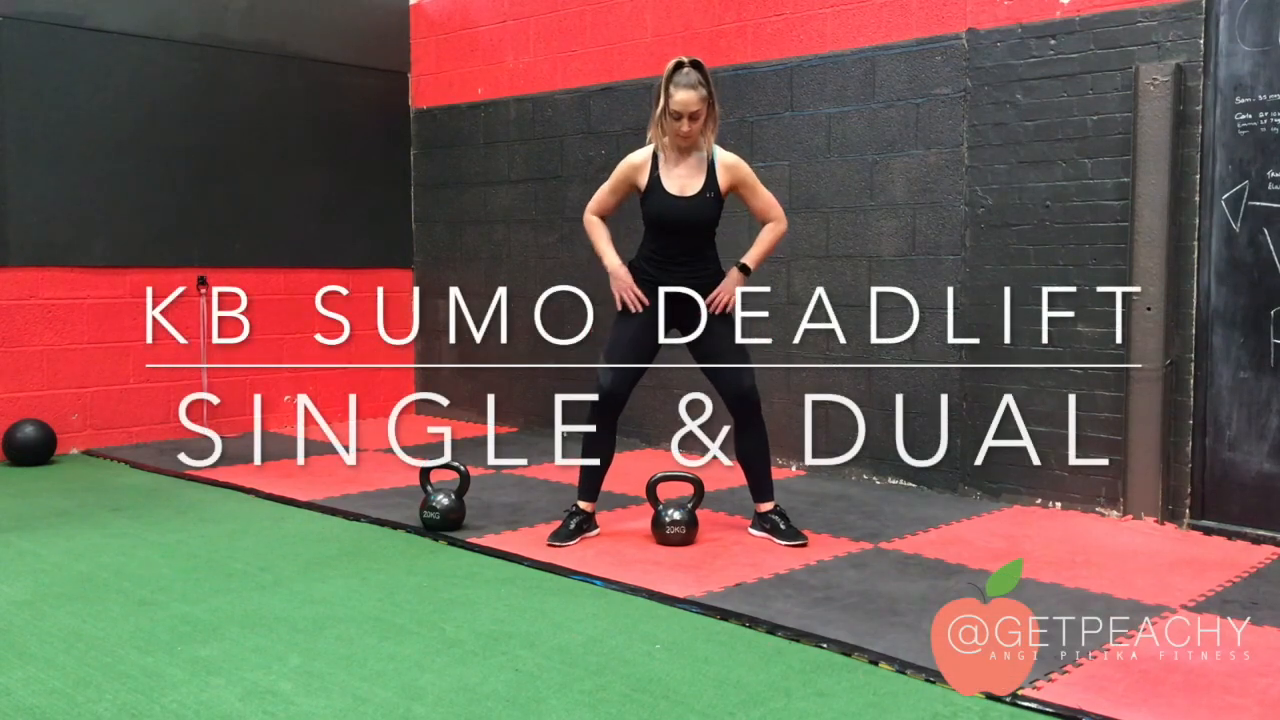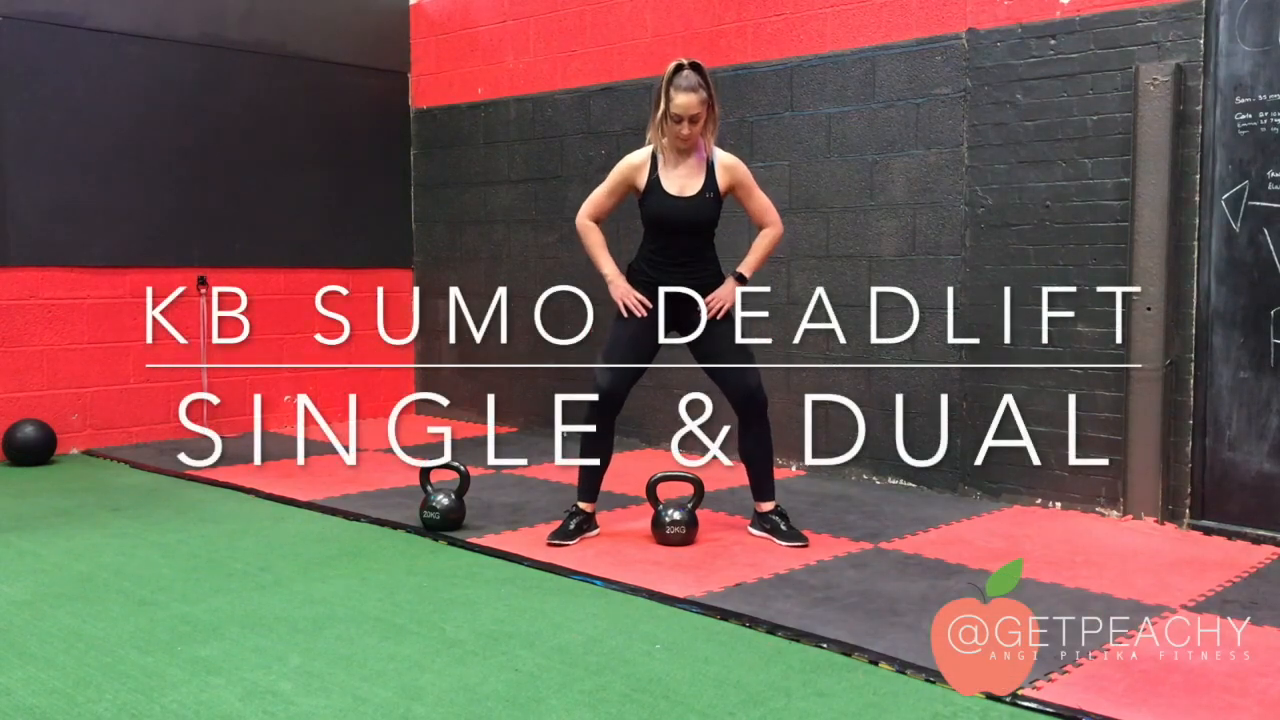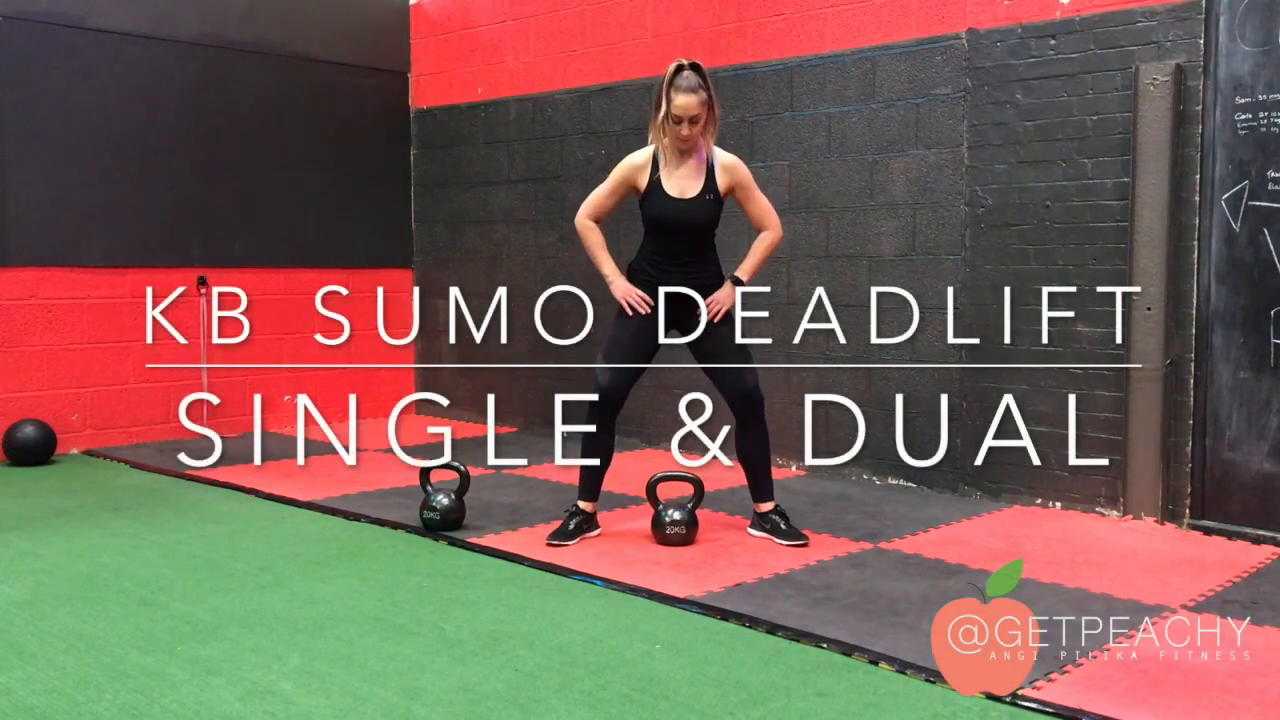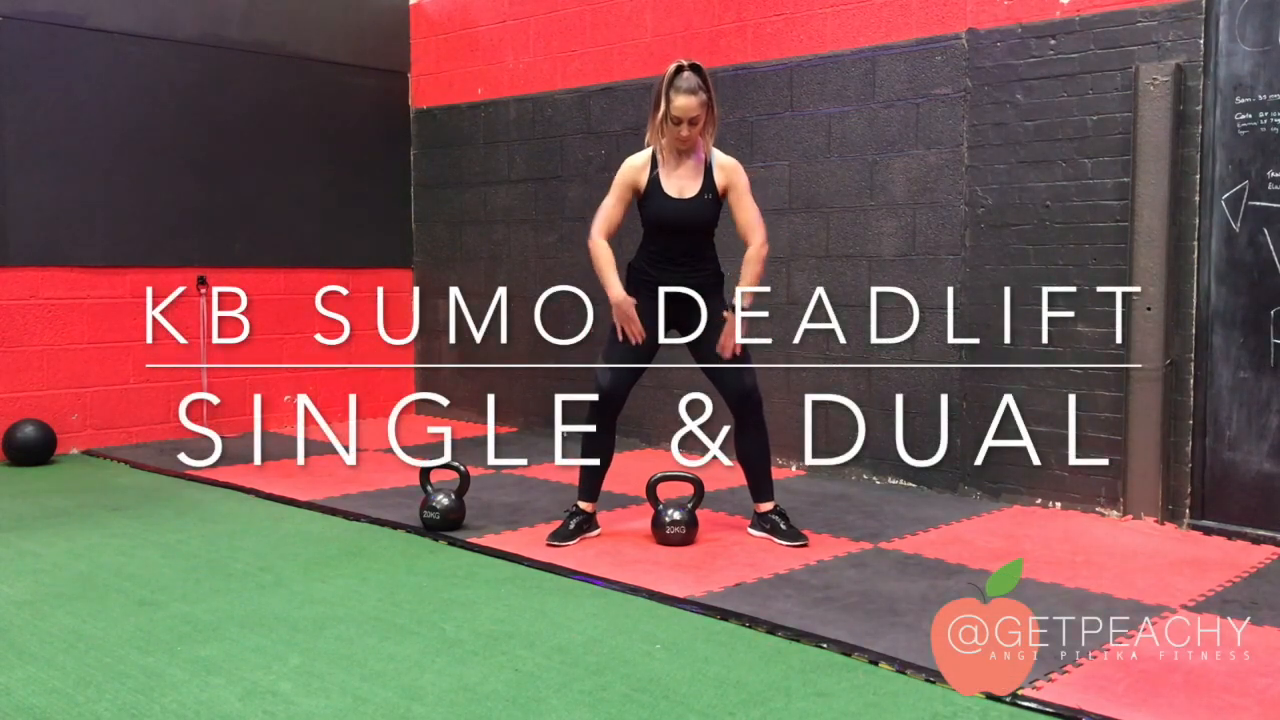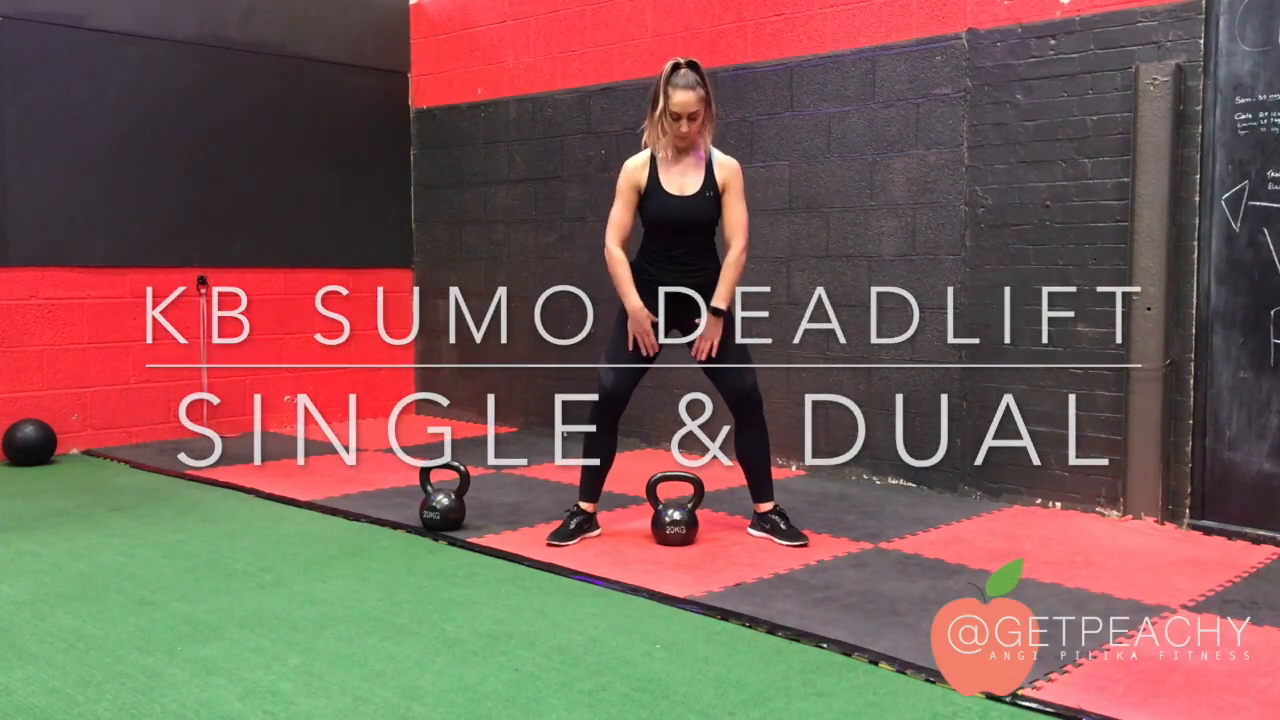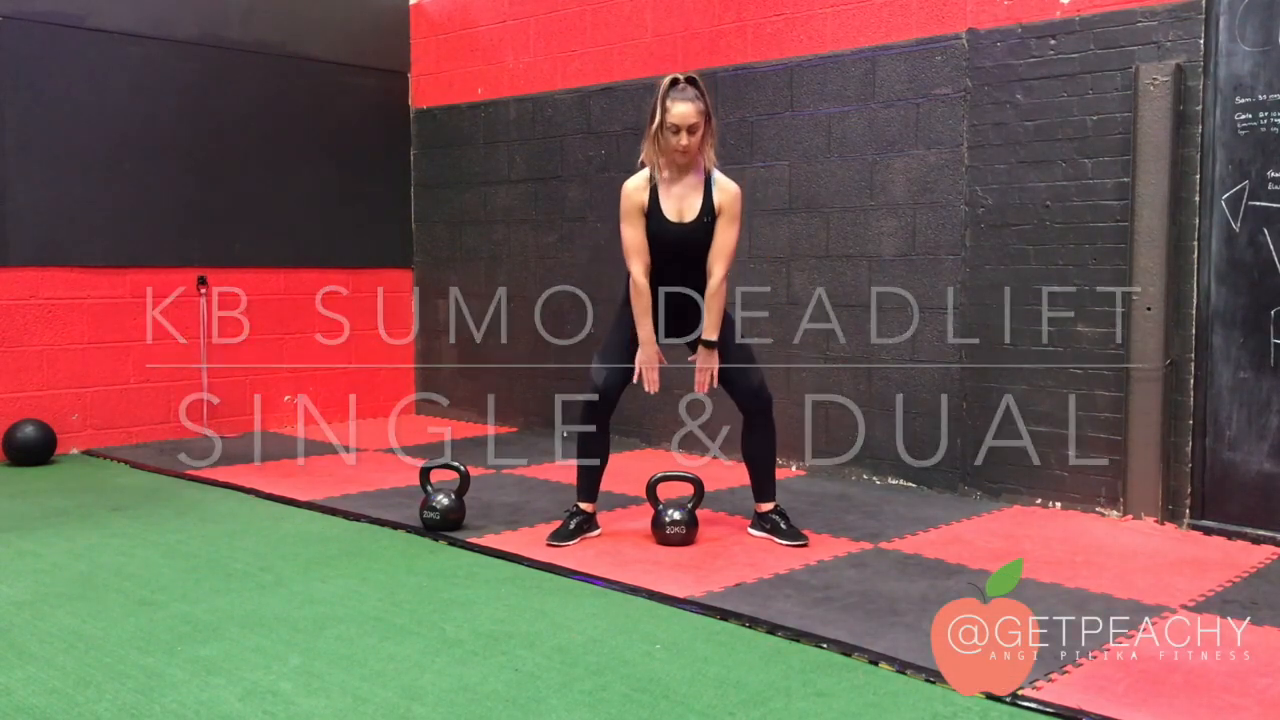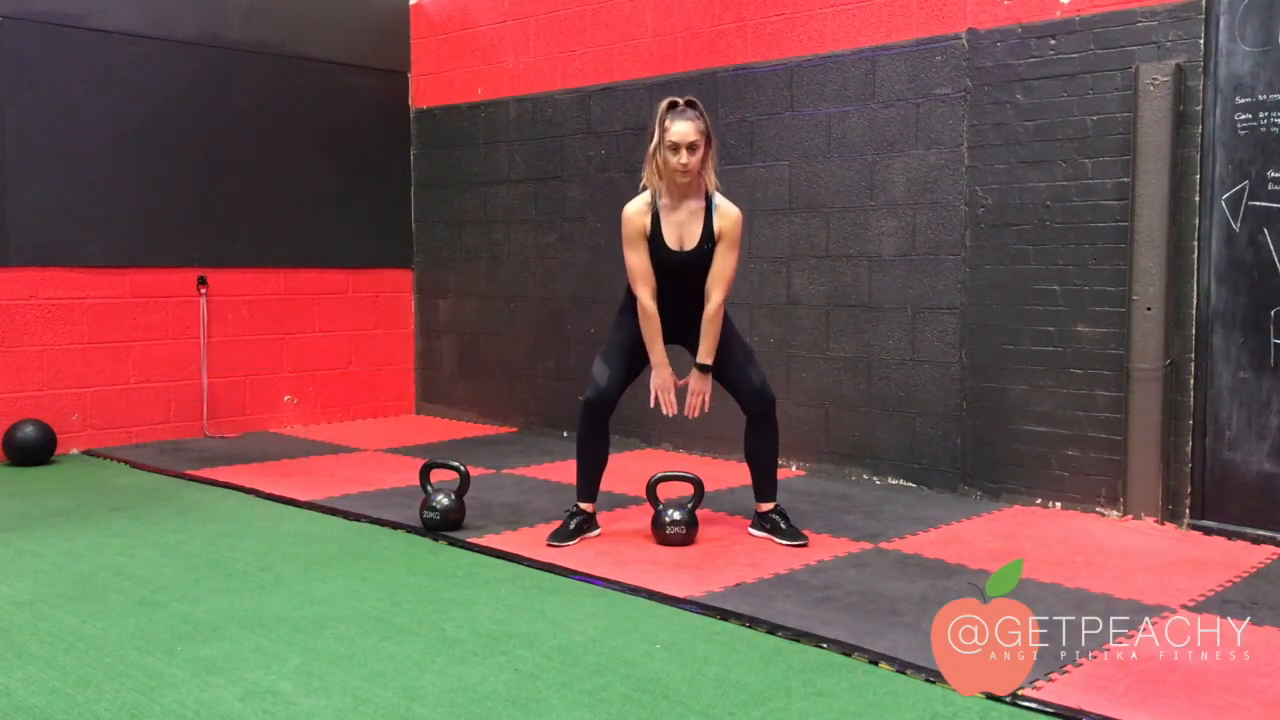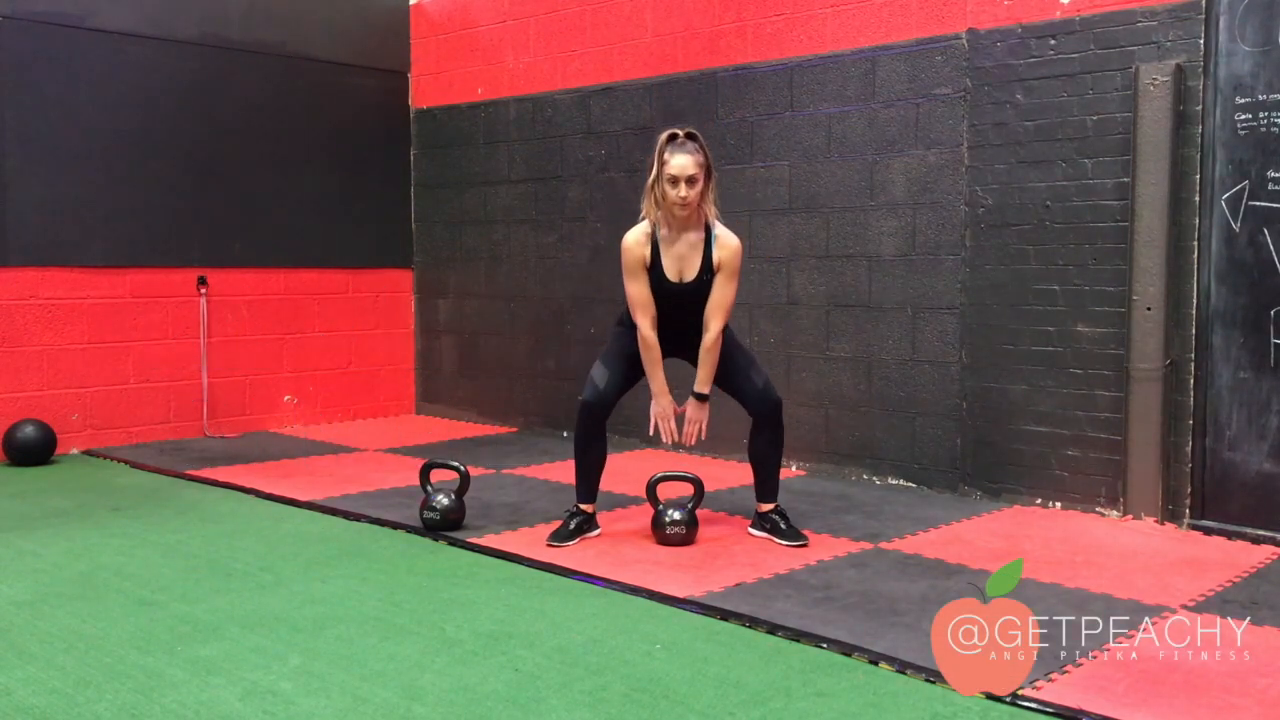
dt=0.4s
person 1, frame 1
left shoulder: (727, 166)
right shoulder: (639, 163)
left elbow: (776, 221)
right elbow: (593, 214)
left wrist: (740, 272)
right wrist: (614, 266)
left hip: (705, 297)
right hip: (646, 294)
left knee: (745, 398)
right knee: (607, 395)
left ankle: (766, 511)
right ankle: (583, 511)
person 1, frame 2
left shoulder: (726, 167)
right shoulder: (638, 164)
left elbow: (772, 226)
right elbow: (586, 219)
left wrist: (737, 280)
right wrist: (614, 278)
left hip: (705, 298)
right hip: (646, 296)
left knee: (751, 396)
right knee: (605, 394)
left ankle: (767, 512)
right ankle: (583, 512)
person 1, frame 3
left shoulder: (728, 167)
right shoulder: (639, 165)
left elbow: (771, 229)
right elbow: (586, 219)
left wrist: (735, 283)
right wrist: (614, 279)
left hip: (705, 299)
right hip: (647, 295)
left knee: (748, 397)
right knee: (605, 394)
left ankle: (766, 512)
right ankle: (584, 512)
person 1, frame 4
left shoulder: (726, 169)
right shoulder: (638, 167)
left elbow: (756, 243)
right elbow: (598, 236)
left wrist: (739, 309)
right wrist: (617, 297)
left hip: (705, 299)
right hip: (645, 296)
left knee: (747, 398)
right knee: (605, 396)
left ankle: (766, 512)
right ankle: (584, 512)
person 1, frame 5
left shoulder: (725, 168)
right shoulder: (637, 168)
left elbow: (737, 246)
right elbow: (613, 244)
left wrist: (718, 312)
right wrist: (634, 307)
left hip: (705, 298)
right hip: (647, 297)
left knee: (747, 400)
right knee: (608, 399)
left ankle: (766, 512)
right ankle: (584, 512)
person 1, frame 6
left shoulder: (726, 192)
right shoulder: (636, 189)
left elbow: (717, 274)
right elbow: (638, 272)
left wrist: (709, 344)
right wrist: (647, 343)
left hip: (703, 308)
right hip: (647, 306)
left knee: (757, 398)
right knee: (598, 397)
left ankle: (767, 513)
right ankle: (583, 513)
person 1, frame 7
left shoulder: (727, 216)
right shoulder: (637, 213)
left elbow: (715, 299)
right elbow: (646, 298)
left wrist: (703, 368)
right wrist: (660, 367)
left hip: (702, 320)
right hip: (644, 319)
left knee: (761, 400)
right knee: (596, 400)
left ankle: (767, 513)
right ankle: (583, 512)
person 1, frame 8
left shoulder: (727, 245)
right shoulder: (636, 242)
left elbow: (713, 329)
right elbow: (646, 327)
left wrist: (701, 396)
right wrist: (659, 395)
left hip: (700, 335)
right hip: (639, 334)
left knee: (767, 404)
right knee: (592, 404)
left ankle: (767, 513)
right ankle: (583, 513)
